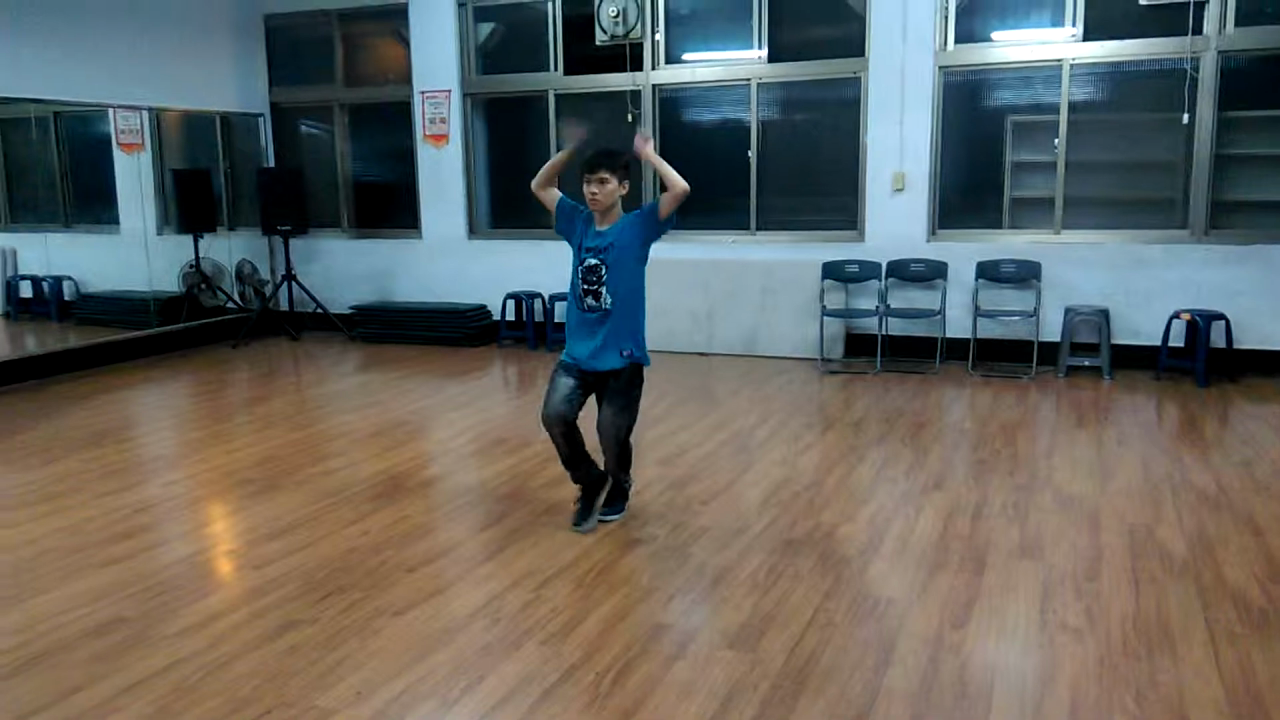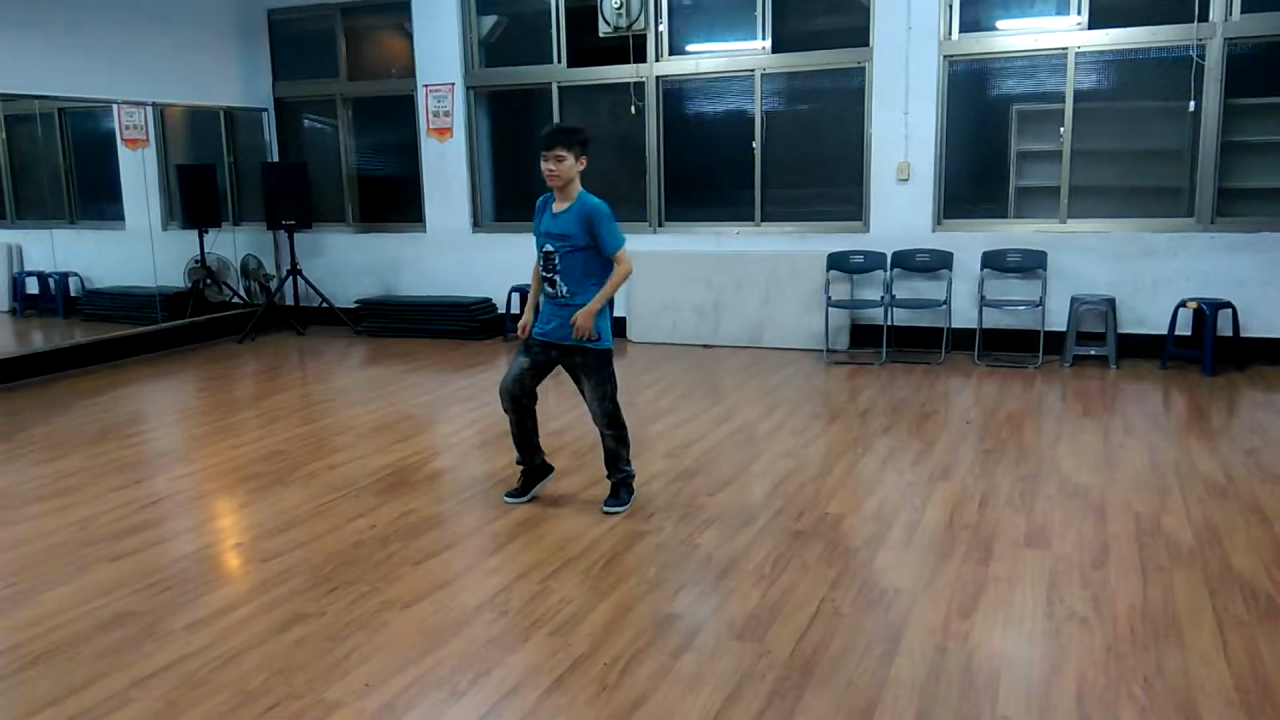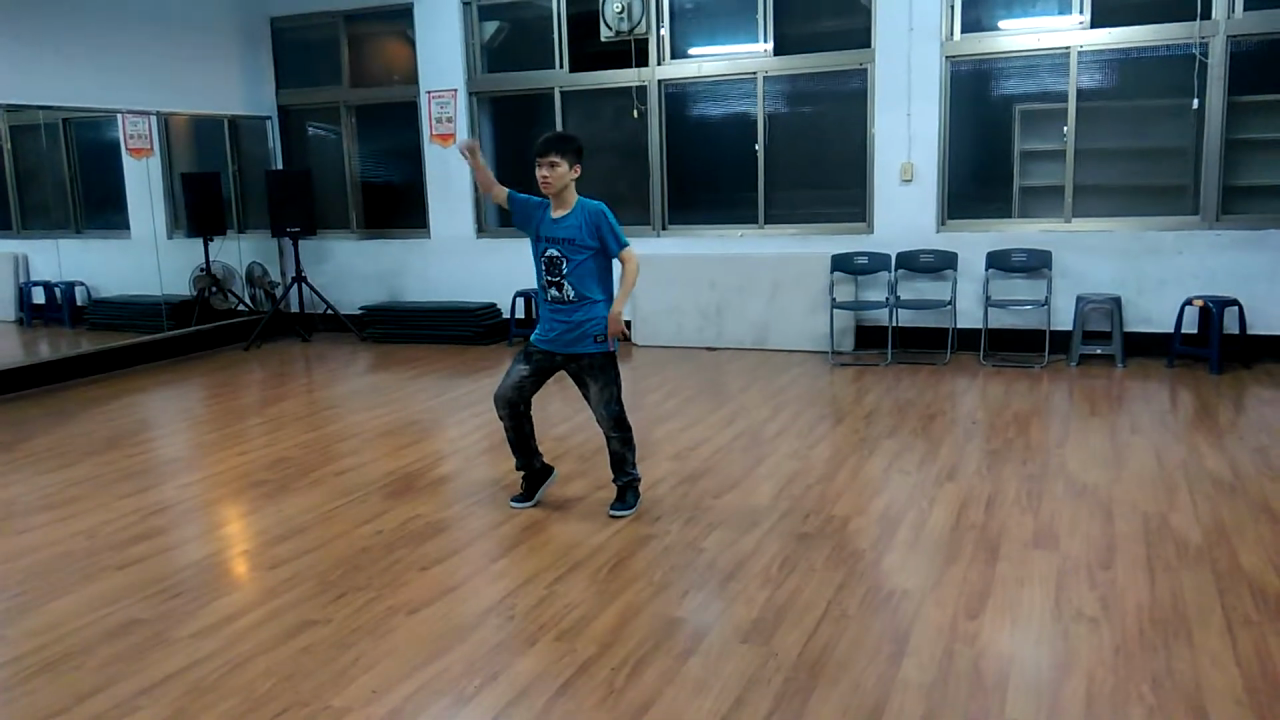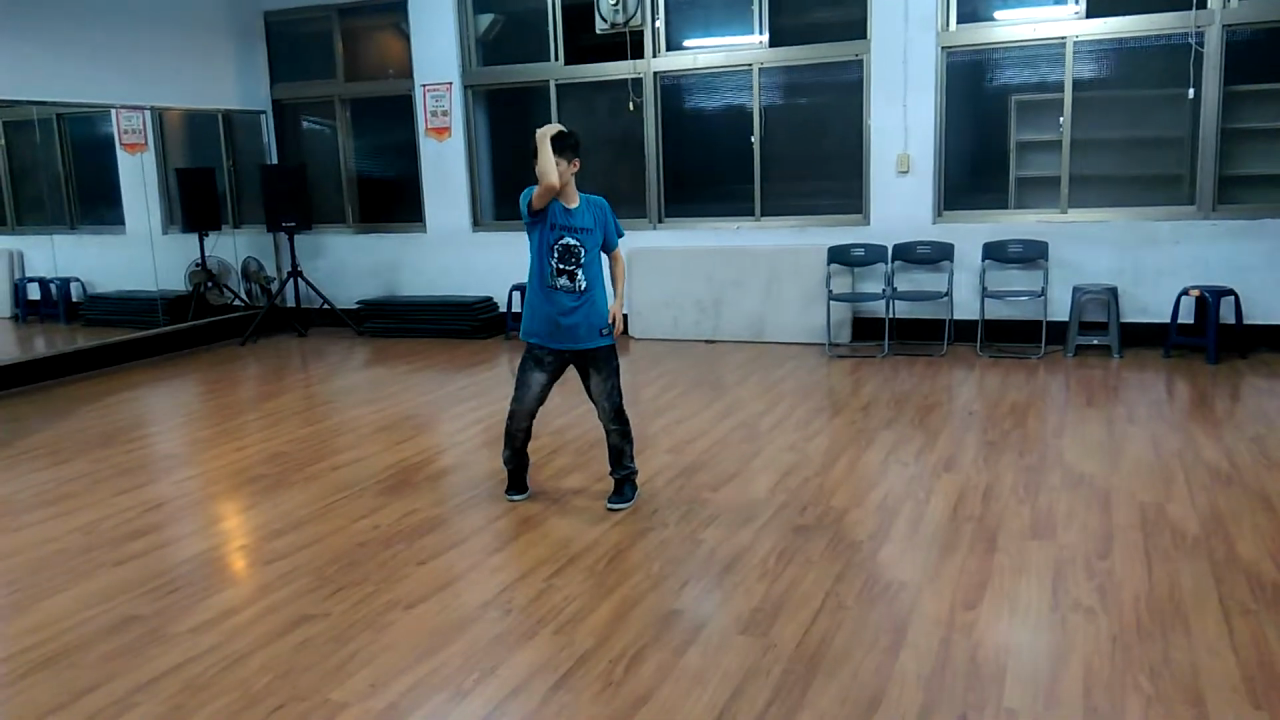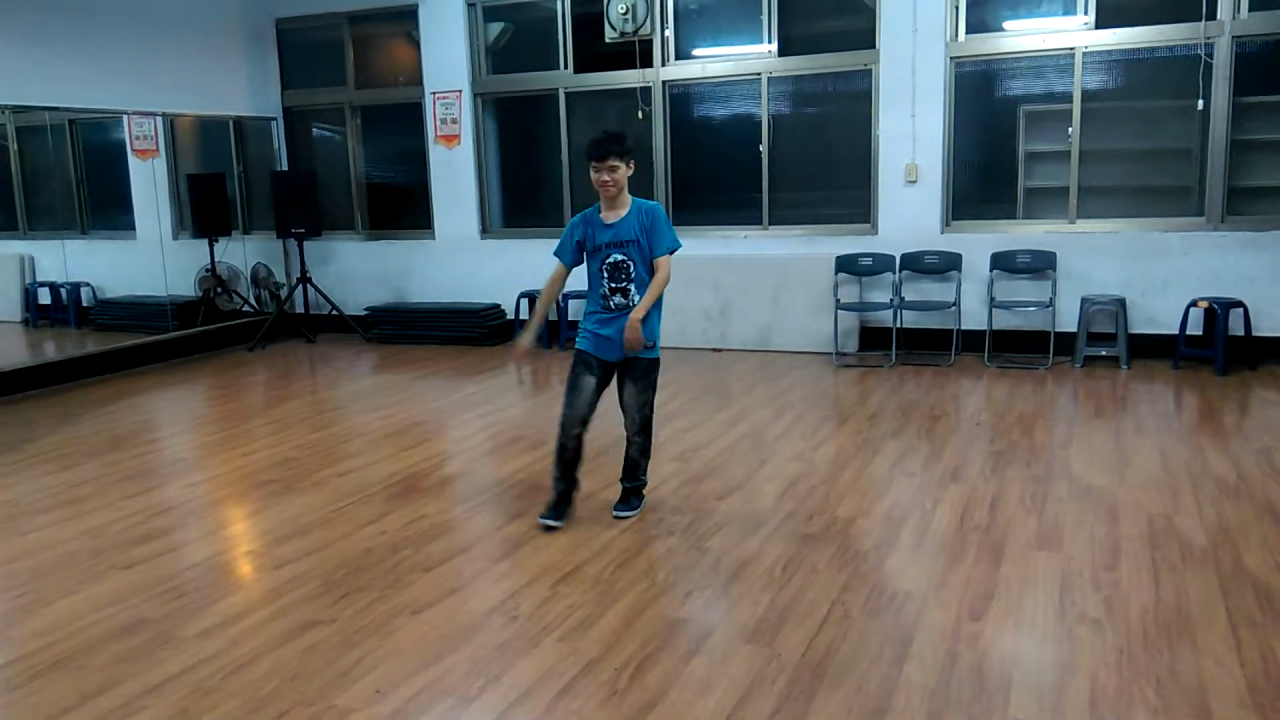
dt=1s
person 1, frame 1
left shoulder: (639, 226)
right shoulder: (578, 221)
left elbow: (681, 190)
right elbow: (538, 186)
left wrist: (648, 154)
right wrist: (568, 149)
left hip: (622, 352)
right hip: (578, 350)
left knee: (613, 435)
right knee: (555, 415)
left ankle: (618, 487)
right ankle: (590, 481)
person 1, frame 2
left shoulder: (593, 210)
right shoulder: (543, 207)
left elbow: (623, 266)
left wrist: (591, 309)
right wrist: (530, 309)
left hip: (585, 331)
right hip: (546, 327)
left knee: (603, 410)
right knee: (512, 390)
left ankle: (622, 480)
right ankle: (534, 468)
person 1, frame 3
left shoulder: (594, 213)
right shoulder: (533, 210)
left elbow: (629, 260)
right elbow: (493, 190)
left wrist: (617, 308)
right wrist: (475, 158)
left hip: (590, 338)
right hip: (546, 336)
left knee: (609, 416)
right knee: (507, 398)
left ankle: (627, 484)
right ankle: (536, 472)
person 1, frame 4
left shoulder: (598, 208)
right shoulder: (534, 205)
left elbow: (615, 257)
right elbow: (549, 184)
left wrist: (619, 302)
right wrist: (542, 137)
left hip: (593, 332)
right hip: (544, 334)
left knee: (610, 410)
right knee: (522, 409)
left ankle: (625, 478)
right ankle: (516, 471)
person 1, frame 5
left shoulder: (652, 214)
right shoulder: (581, 225)
left elbow: (663, 271)
right elbow: (557, 279)
left wrist: (637, 317)
right wrist: (531, 330)
left hip: (639, 340)
right hip: (594, 340)
left knee: (637, 423)
right knee: (572, 420)
left ankle: (633, 488)
right ankle: (562, 492)
